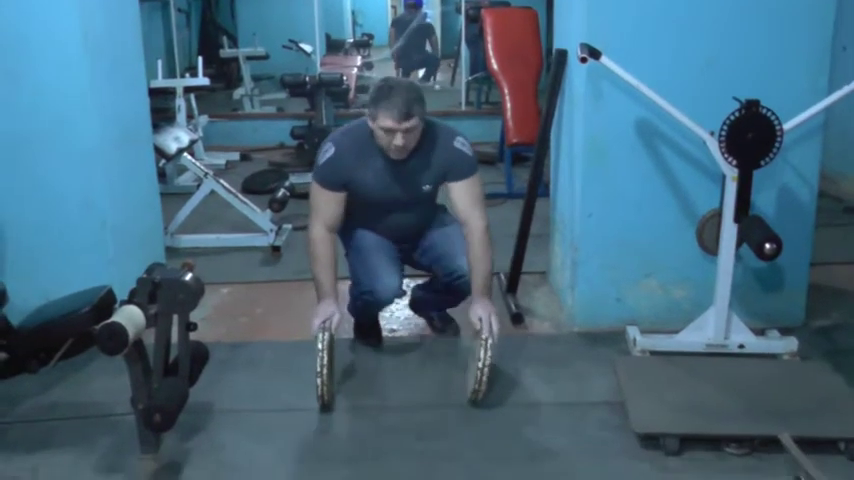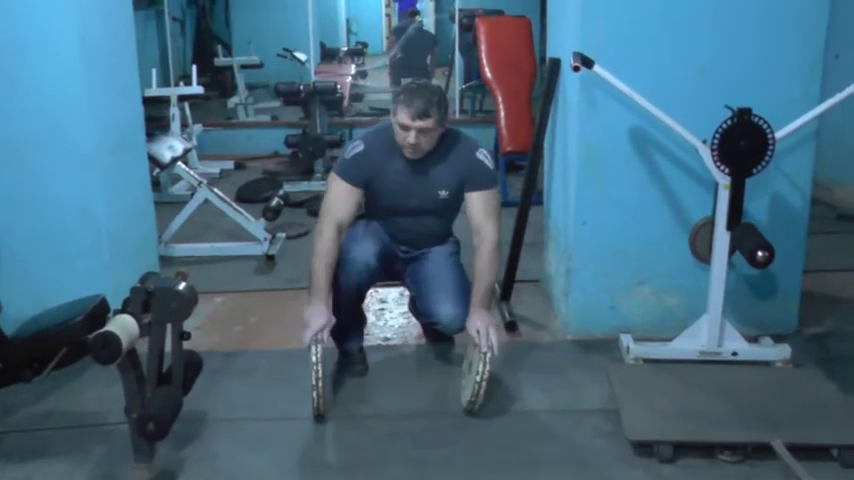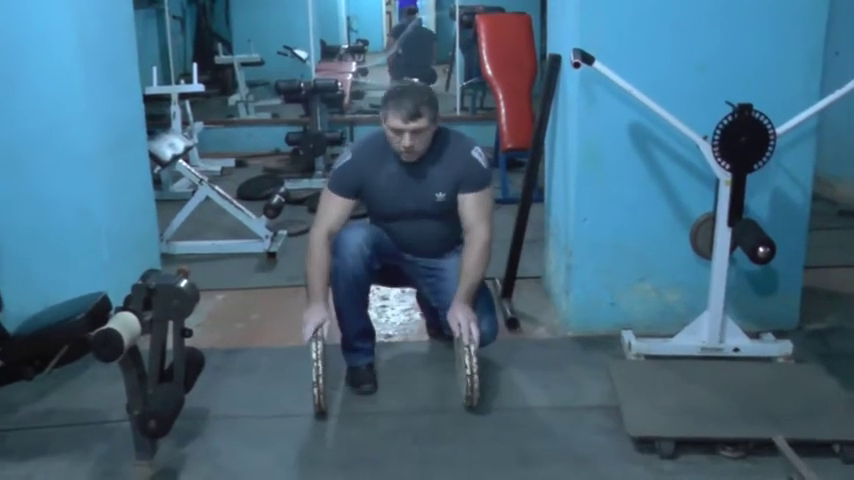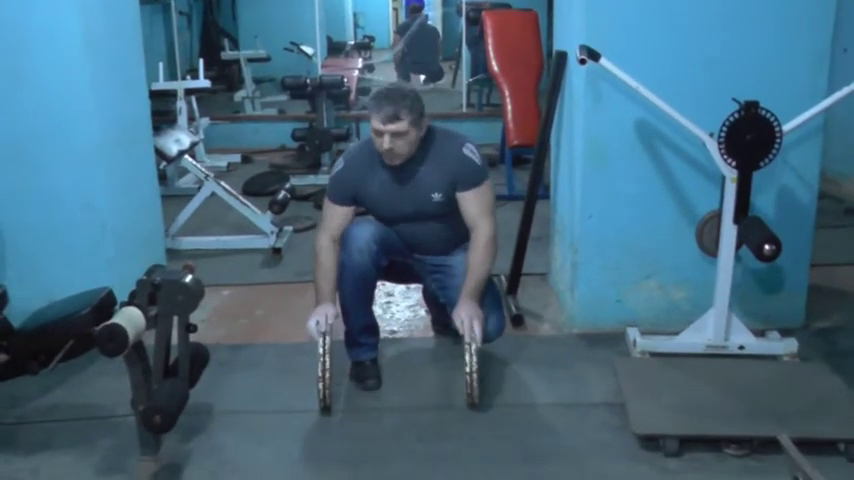
dt=0.4s
person 1, frame 1
left shoulder: (450, 146)
right shoulder: (340, 149)
left elbow: (475, 222)
right elbow: (322, 228)
left wrist: (481, 297)
right wrist: (327, 298)
left hip: (427, 227)
right hip: (368, 233)
left knee: (466, 269)
right knee: (383, 288)
left ankle: (428, 303)
right ankle: (364, 317)
person 1, frame 2
left shoulder: (471, 157)
right shoulder: (366, 149)
left elbow: (486, 233)
right elbow: (330, 223)
left wrist: (480, 308)
right wrist: (319, 301)
left hip: (433, 250)
right hip: (379, 240)
left knee: (452, 320)
right knee: (357, 252)
left ankle: (424, 307)
right ankle: (348, 339)
person 1, frame 3
left shoulder: (466, 156)
right shoulder: (358, 158)
left elbow: (479, 233)
right elbow: (322, 233)
left wrist: (461, 302)
right wrist: (316, 303)
left hip: (443, 257)
right hip: (388, 255)
left knee: (480, 330)
right knee: (350, 242)
left ankle: (433, 304)
right ankle: (358, 356)
person 1, frame 4
left shoulder: (459, 154)
right shoulder: (352, 165)
left elbow: (483, 229)
right elbow: (328, 238)
left wrist: (469, 299)
right wrist: (325, 302)
left hip: (449, 255)
right hip: (393, 253)
left knee: (487, 327)
right knee: (358, 237)
left ankle: (439, 301)
right ankle: (362, 351)
